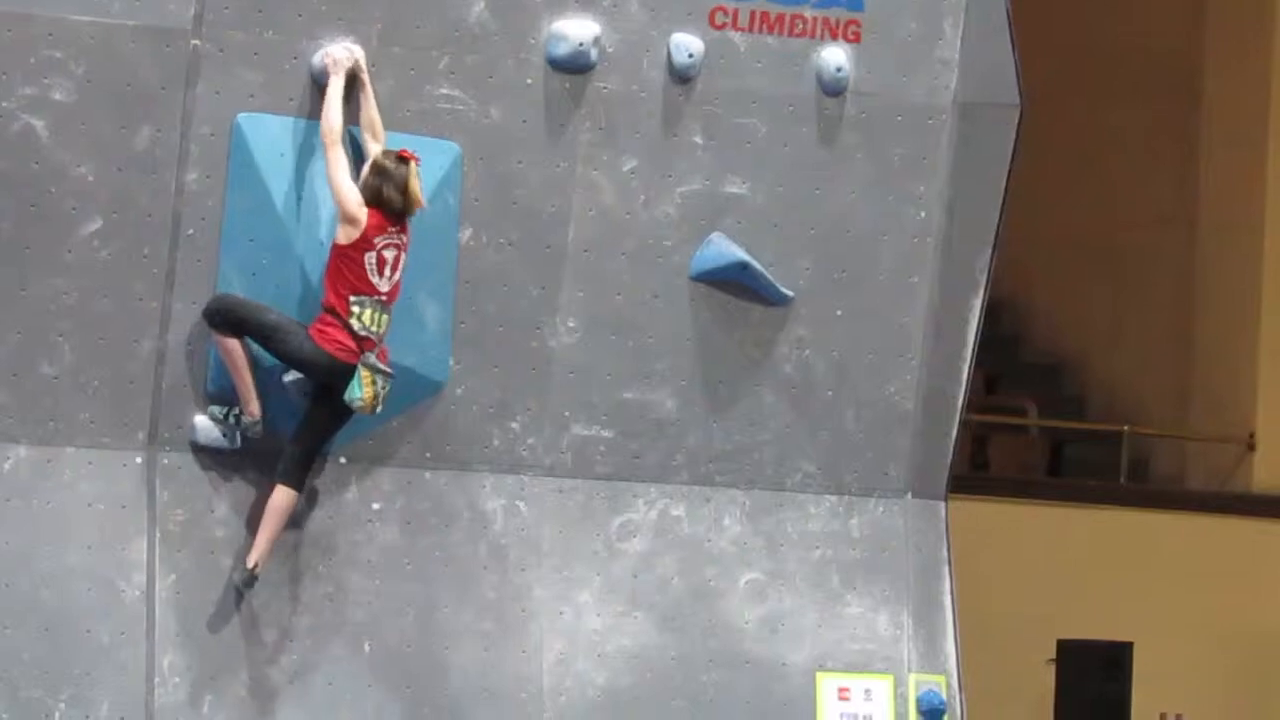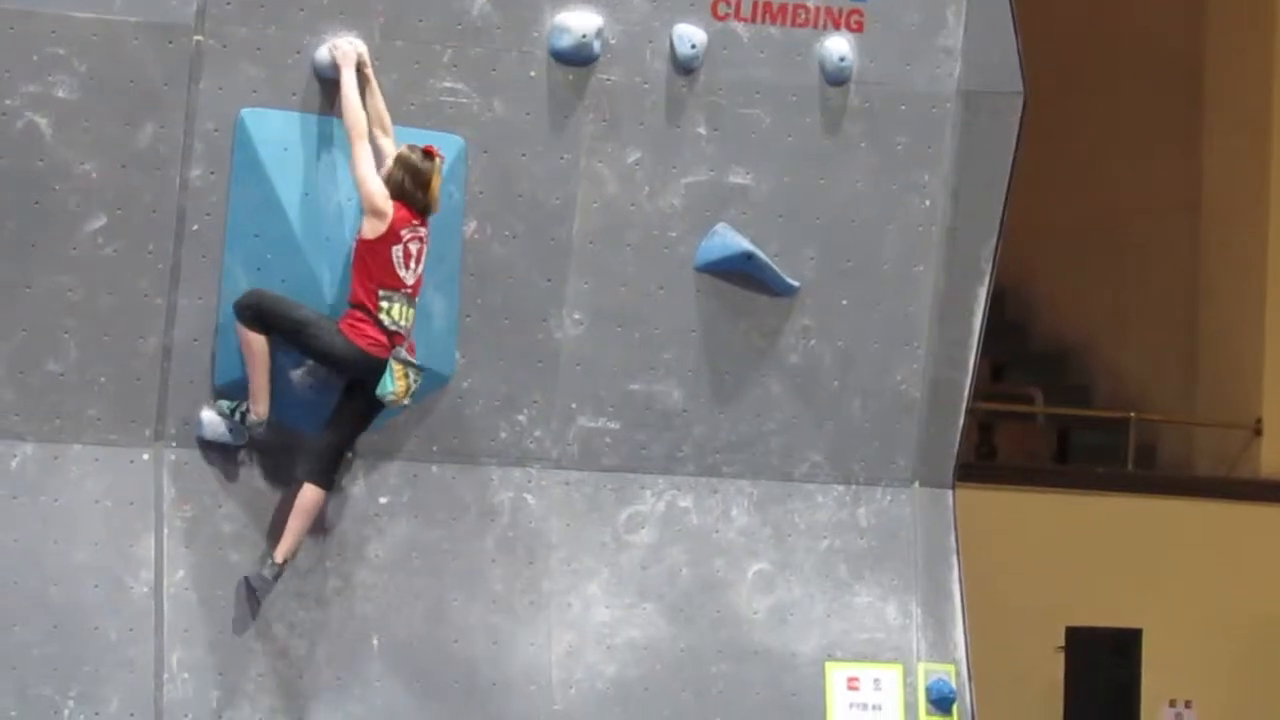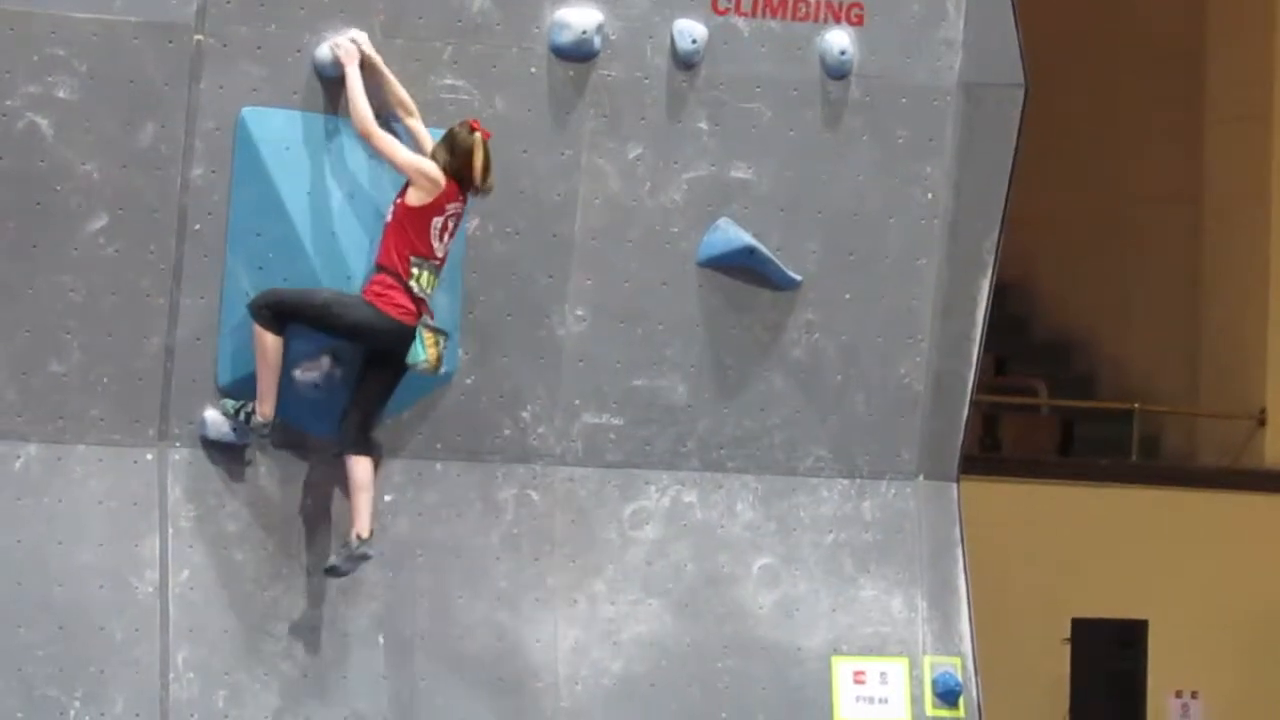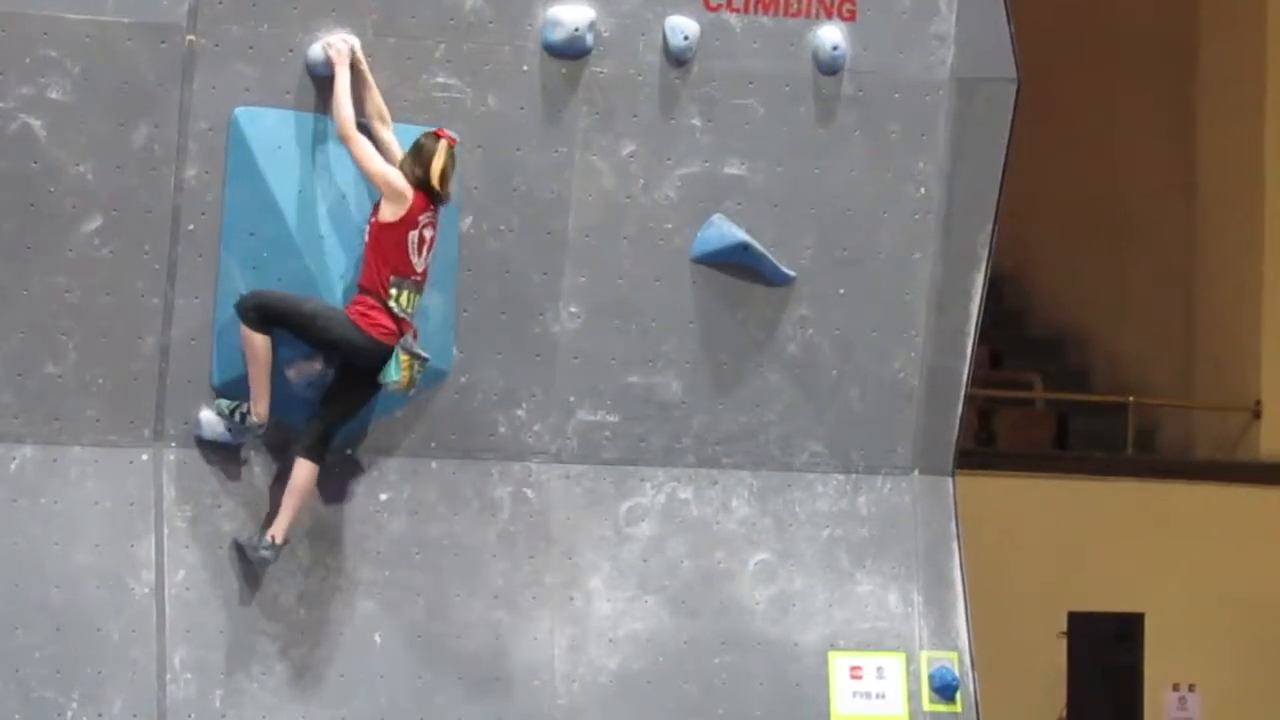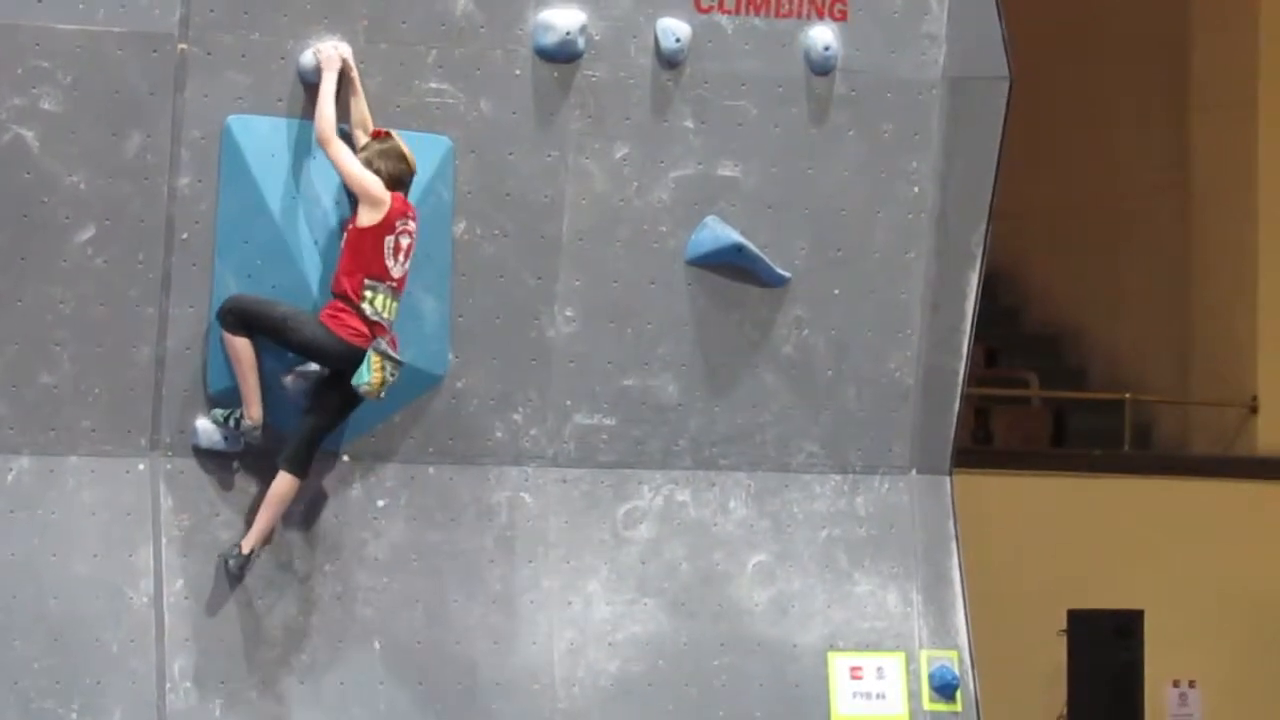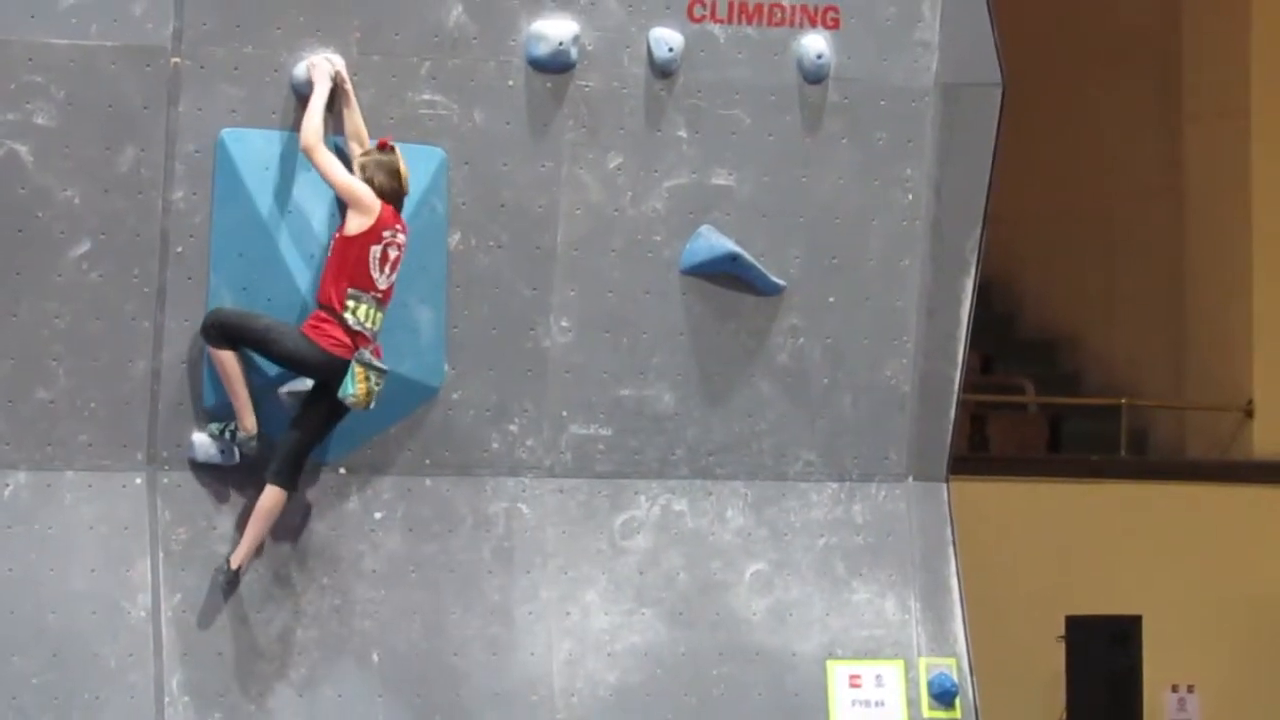
dt=0.5s
person 1, frame 1
left shoulder: (357, 216)
right shoulder: (400, 224)
left elbow: (332, 144)
right elbow: (376, 143)
left wrist: (337, 75)
right wrist: (363, 77)
left hip: (328, 352)
right hip: (363, 368)
left knee: (221, 310)
right knee: (297, 461)
left ankle: (248, 414)
right ankle: (251, 566)
person 1, frame 2
left shoulder: (383, 210)
right shoulder: (418, 217)
left elbow: (359, 135)
right elbow: (382, 133)
left wrist: (348, 67)
right wrist: (367, 72)
left hip: (357, 348)
right hip: (390, 364)
left knee: (252, 305)
right knee: (323, 458)
left ankle: (254, 415)
right ankle: (275, 564)
person 1, frame 3
left shoulder: (430, 177)
right shoulder: (454, 191)
left elbow: (365, 126)
right elbow: (409, 116)
left wrist: (350, 65)
right wrist: (374, 60)
left hip: (383, 314)
right hip: (408, 328)
left knee: (267, 304)
right knee: (356, 429)
left ankle: (260, 414)
right ankle: (358, 539)
person 1, frame 4
left shoulder: (402, 191)
right shoulder: (427, 202)
left elbow: (349, 132)
right elbow: (379, 125)
left wrist: (341, 66)
right wrist: (360, 67)
left hip: (365, 333)
right hip: (388, 345)
left knee: (254, 306)
right knee: (318, 431)
left ankle: (254, 414)
right ankle: (274, 538)
person 1, frame 5
left shoulder: (377, 196)
right shoulder: (406, 210)
left elbow: (328, 136)
right elbow: (365, 137)
left wrist: (330, 71)
right wrist: (351, 77)
left hip: (339, 337)
right hip: (370, 352)
left knee: (234, 311)
right knee: (302, 446)
left ankle: (249, 418)
right ankle: (246, 548)
person 1, frame 6
left shoulder: (368, 205)
right shoulder: (395, 222)
left elbow: (311, 145)
right elbow: (361, 145)
left wrist: (322, 85)
right wrist: (345, 90)
left hip: (323, 347)
right hip: (356, 364)
left knee: (216, 324)
right knee: (289, 458)
left ankle: (245, 429)
right ankle: (236, 563)
